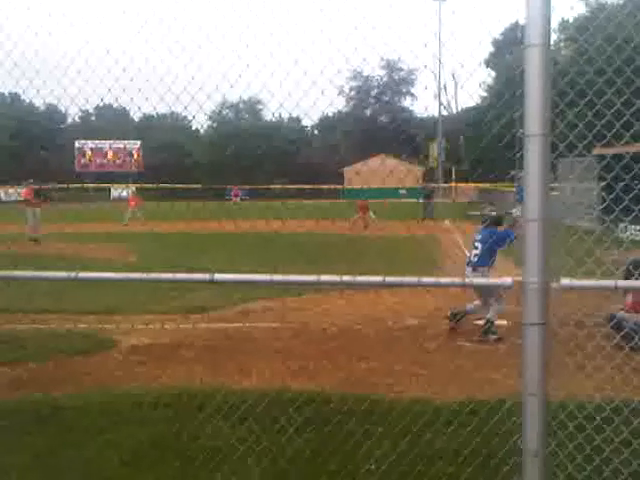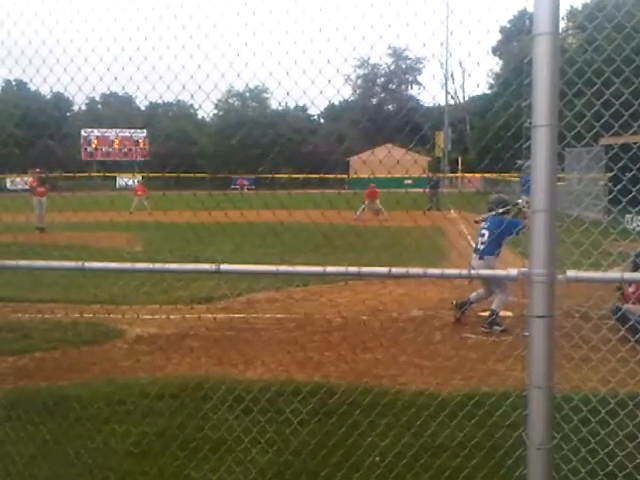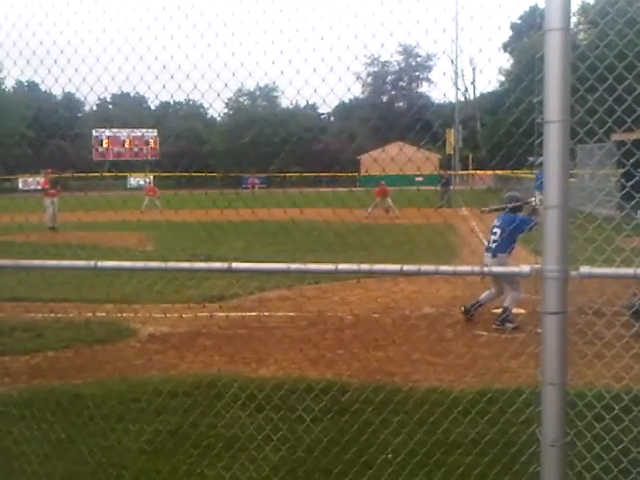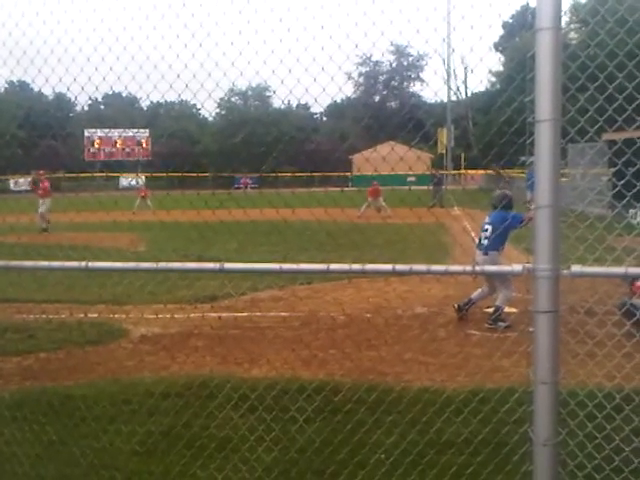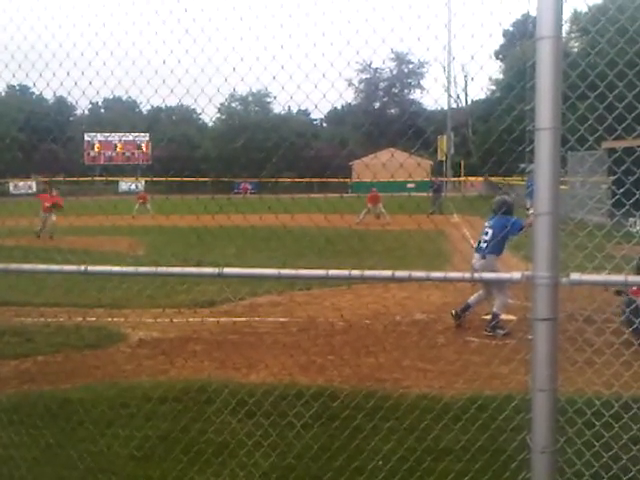
dt=1s
person 1, frame 1
left shoulder: (482, 232)
right shoulder: (494, 233)
left elbow: (504, 233)
right elbow: (517, 234)
left wrist: (514, 222)
left hip: (471, 271)
right hip: (479, 273)
left knee: (485, 301)
right knee: (498, 300)
left ankle: (456, 315)
right ankle: (486, 331)
person 1, frame 2
left shoulder: (488, 220)
right shoulder: (501, 222)
right elbow: (526, 223)
left wrist: (518, 211)
right wrist: (524, 212)
left hip: (476, 260)
right hip: (486, 262)
left knee: (489, 289)
right knee: (502, 292)
left ankle: (461, 306)
right ankle: (490, 323)
person 1, frame 3
left shoulder: (501, 217)
right shoulder: (514, 219)
left elbow: (522, 220)
right elbow: (535, 222)
left wrist: (532, 209)
right wrist: (536, 210)
left hip: (489, 258)
right hip: (498, 259)
left knee: (498, 289)
right knee: (514, 289)
left ankle: (470, 309)
right ankle: (502, 320)
person 1, frame 4
left shoulder: (492, 215)
right shoulder: (505, 216)
left elbow: (518, 221)
right elbow: (528, 217)
left hip: (480, 255)
right hip: (490, 257)
left knee: (491, 286)
right knee: (506, 286)
left ankle: (462, 307)
right ankle: (494, 319)
person 1, frame 5
left shoulder: (492, 219)
right shoulder: (506, 221)
left elbow: (515, 226)
right elbow: (527, 224)
right wrist: (532, 215)
left hip: (477, 259)
right hip: (487, 261)
left knee: (487, 291)
right knee: (502, 292)
left ankle: (460, 313)
right ankle: (492, 326)
